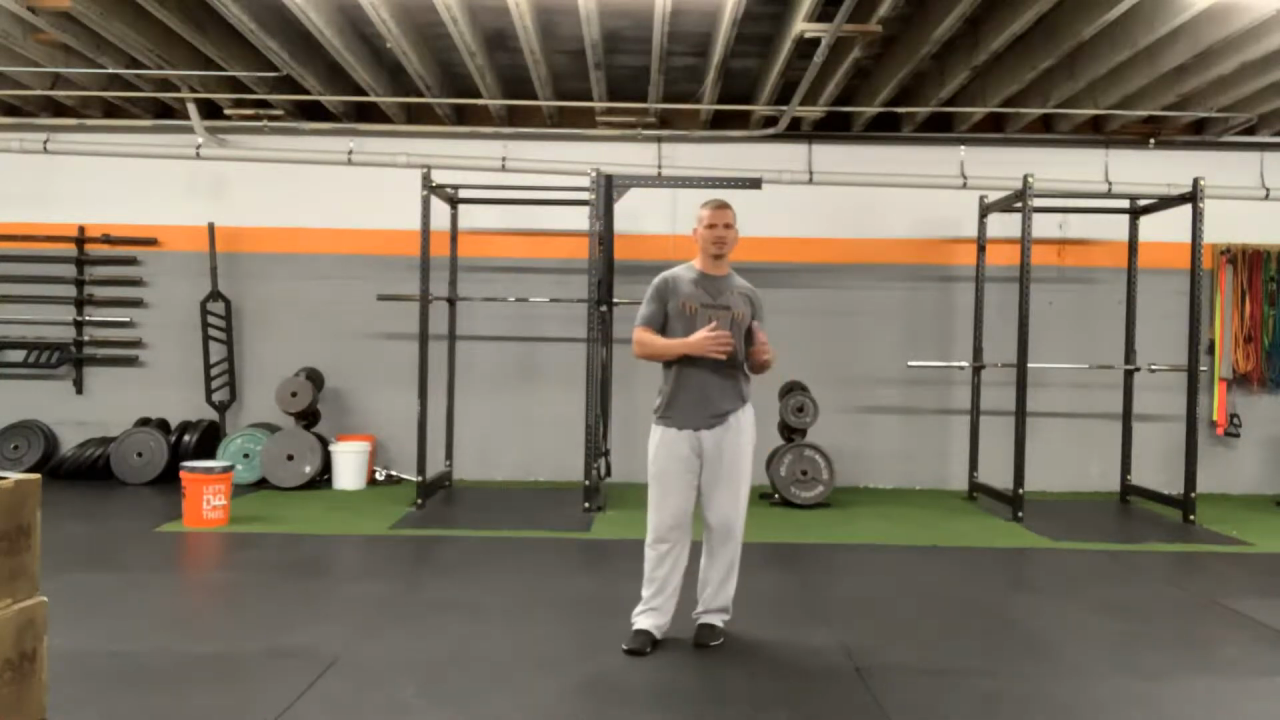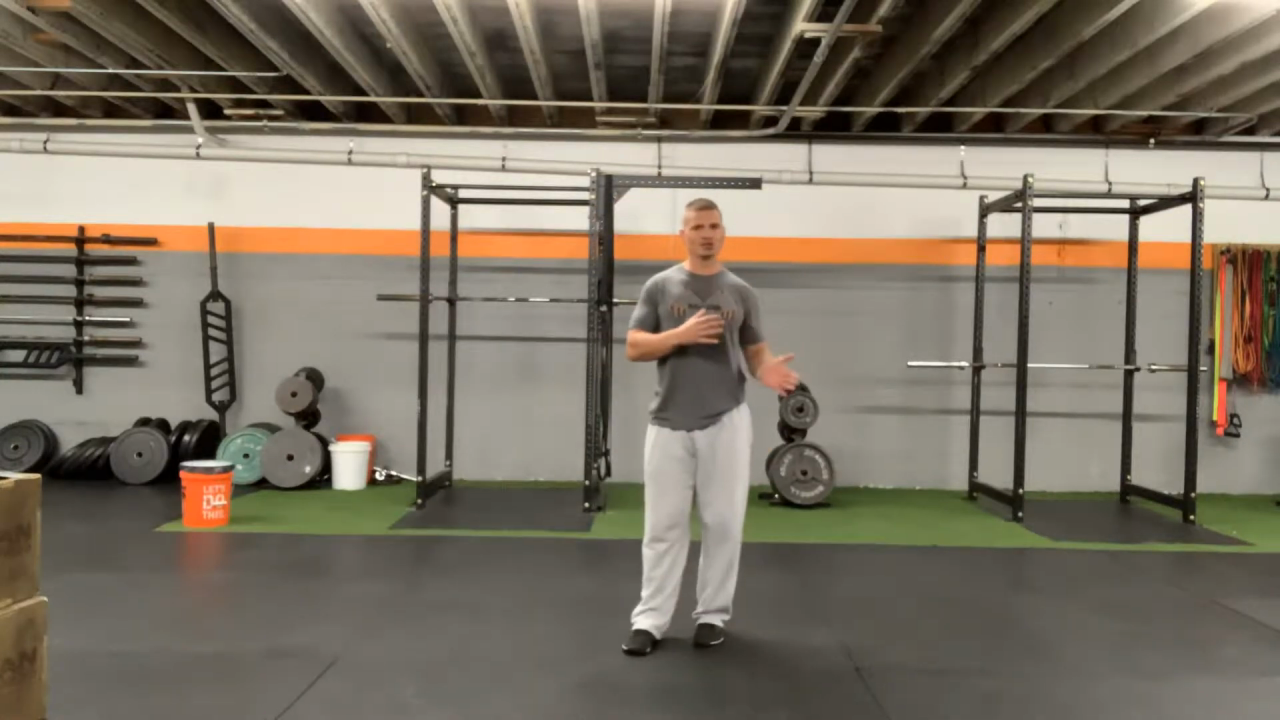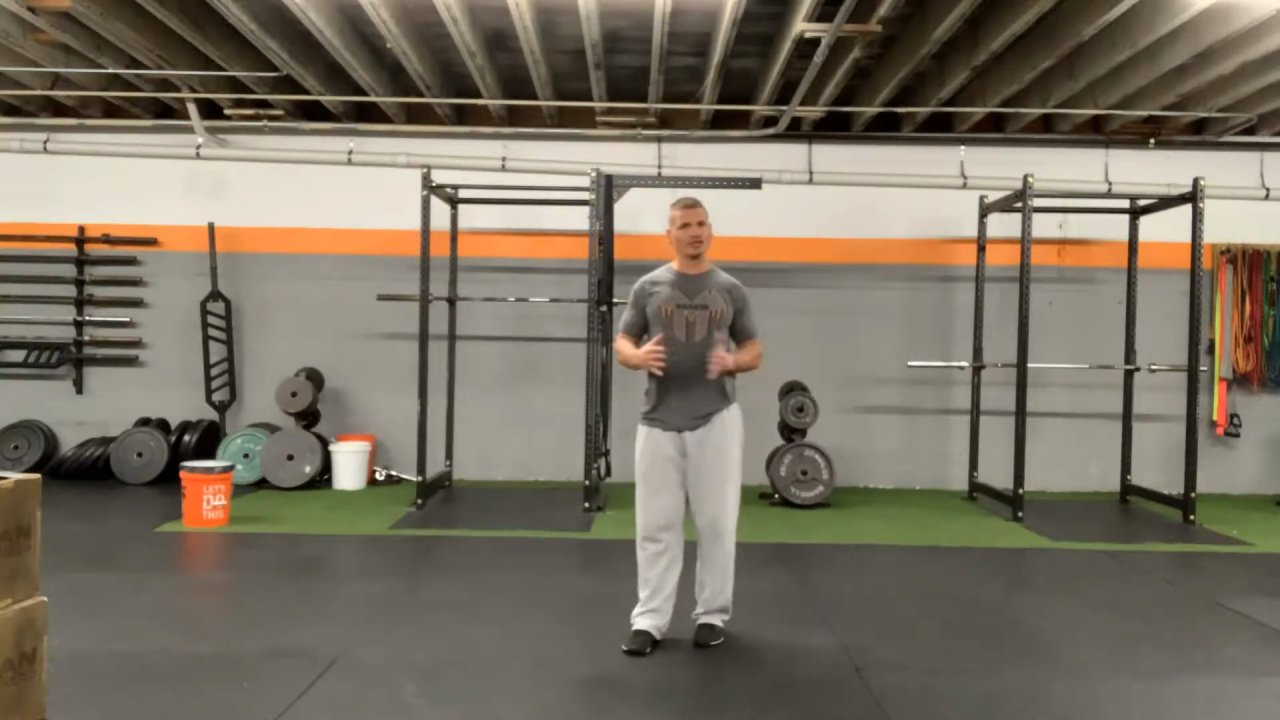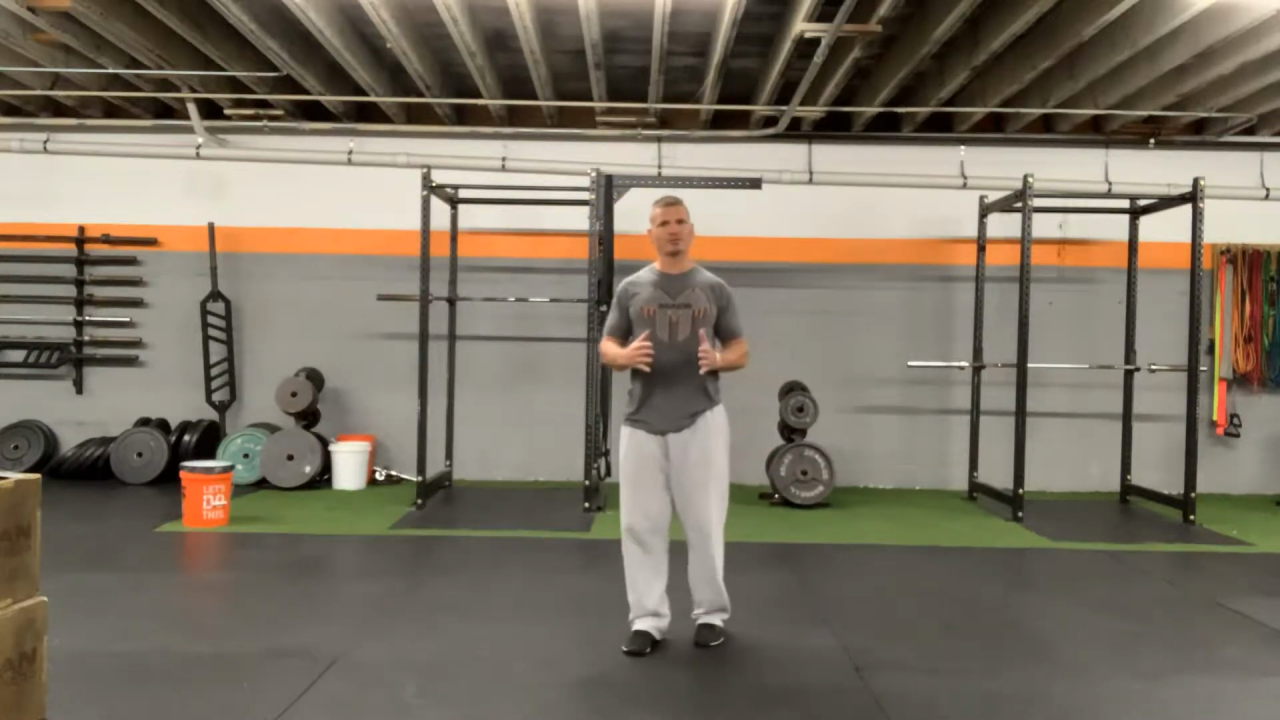
dt=0.3s
person 1, frame 1
left shoulder: (747, 294)
right shoulder: (667, 284)
left elbow: (755, 359)
right elbow: (640, 343)
left wrist: (764, 356)
right wrist: (689, 344)
left hip: (731, 421)
right hip: (674, 423)
left knee: (724, 523)
right knee: (666, 525)
left ankle: (712, 614)
right ankle: (650, 619)
person 1, frame 2
left shoulder: (741, 292)
right shoulder: (659, 286)
left elbow: (755, 352)
right elbow: (634, 346)
left wrist: (768, 370)
right wrist: (681, 334)
left hip: (726, 421)
right hip: (670, 423)
left knee: (722, 523)
right knee: (664, 525)
left ankle: (712, 614)
right ankle: (650, 619)
person 1, frame 3
left shoulder: (731, 289)
right shoulder: (648, 287)
left elbow: (754, 352)
right elbow: (622, 343)
left wrist: (729, 361)
right wrist: (638, 356)
left hip: (716, 421)
right hip: (659, 423)
left knee: (716, 523)
right knee: (656, 525)
left ankle: (712, 614)
right ankle: (649, 619)
person 1, frame 4
left shoulder: (715, 288)
right shoulder: (630, 288)
left elbow: (740, 352)
right elbow: (607, 346)
left wrist: (715, 359)
right wrist: (625, 356)
left hip: (701, 422)
right hip: (643, 425)
left knee: (705, 524)
right knee: (641, 526)
left ankle: (711, 613)
right ankle: (648, 619)
